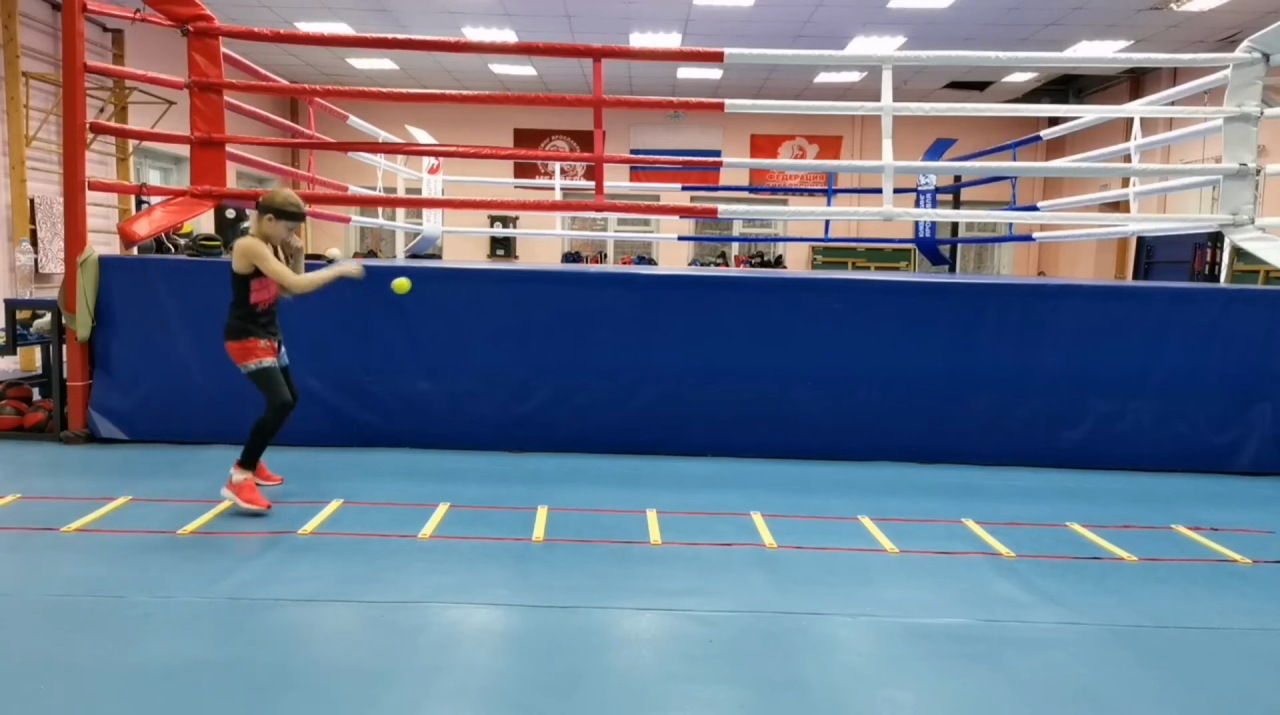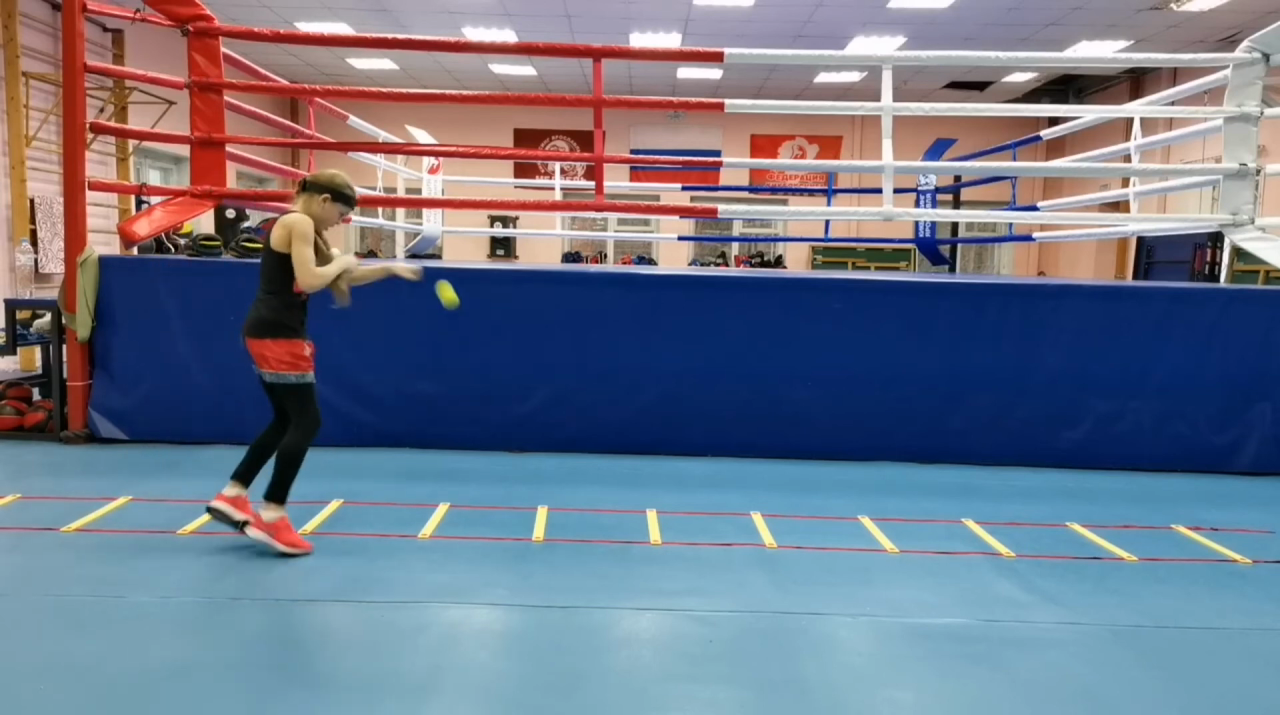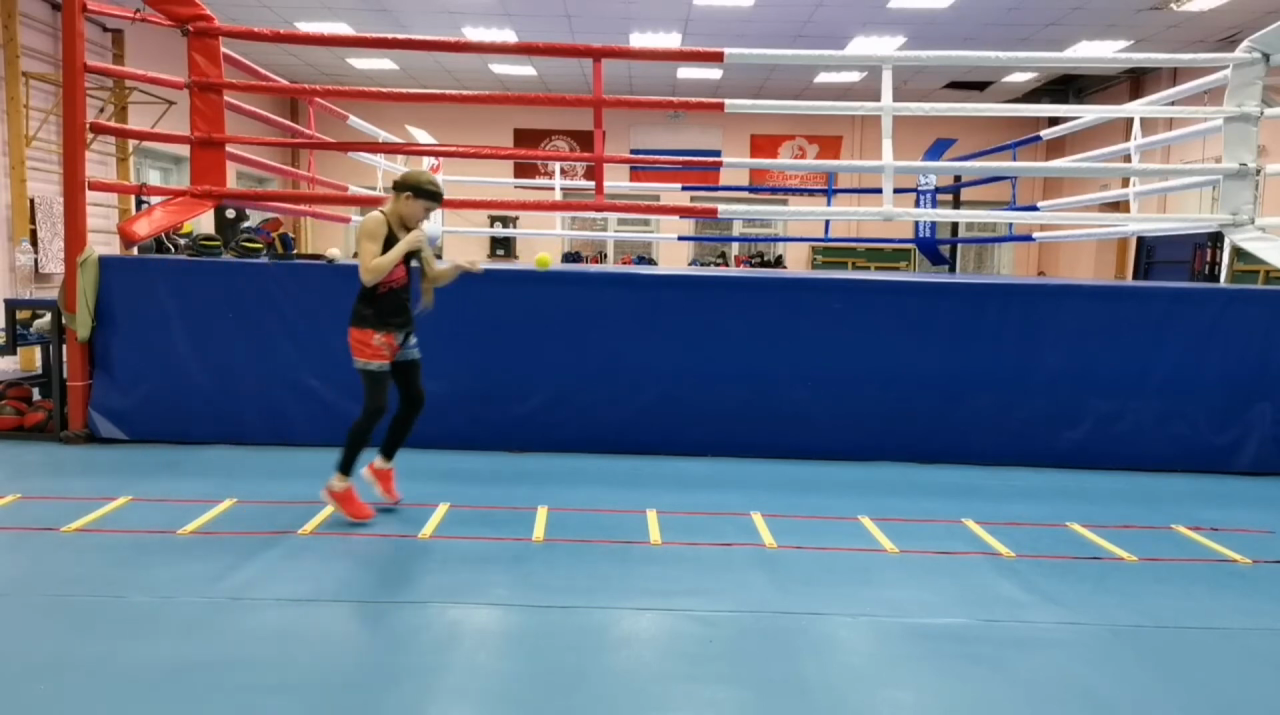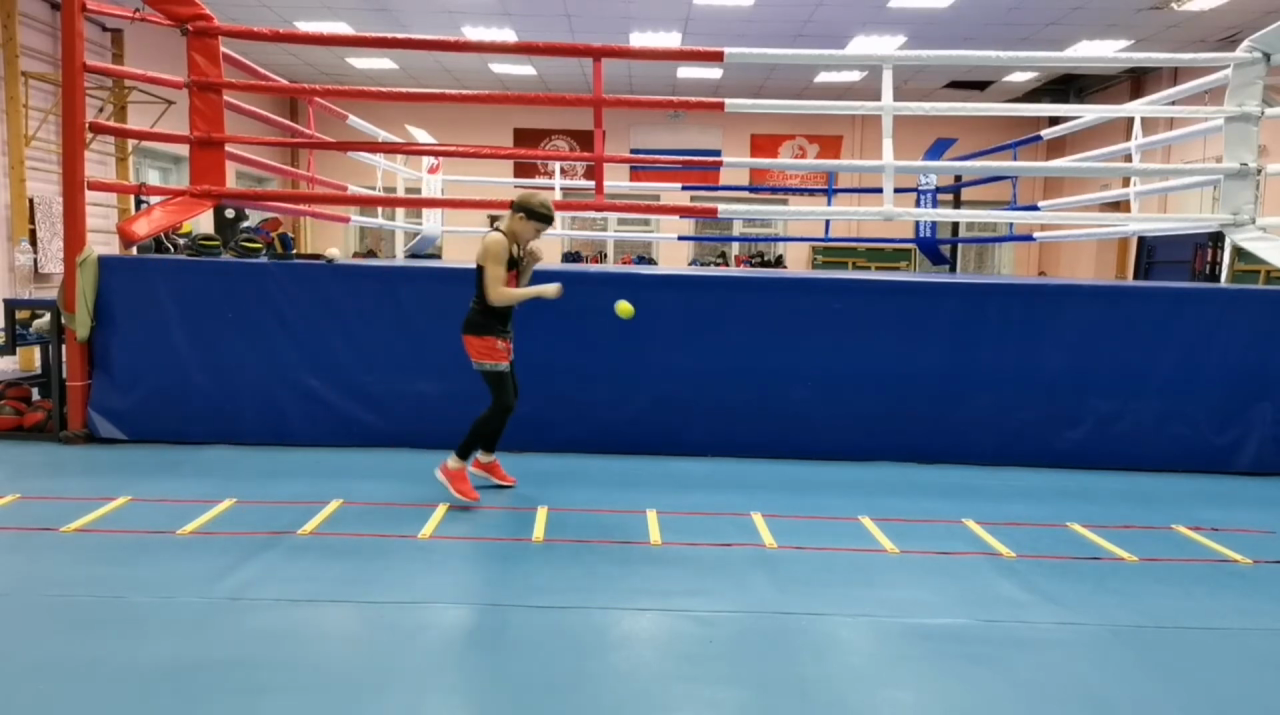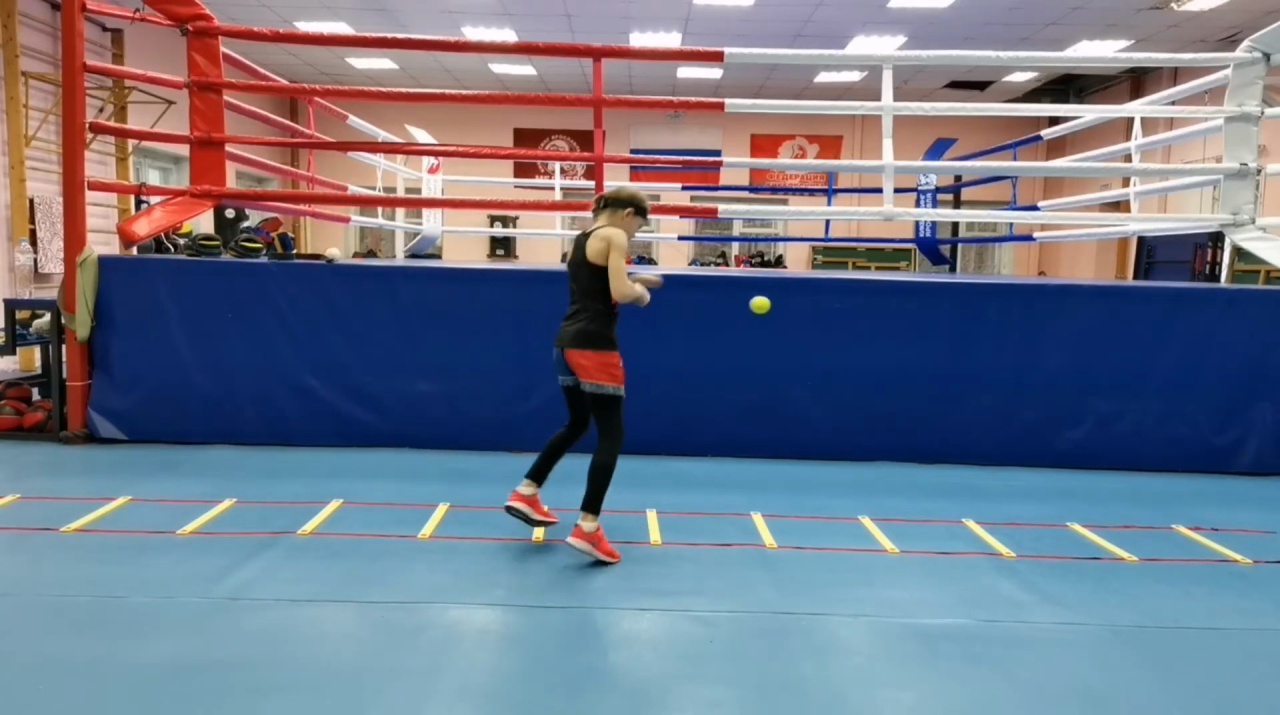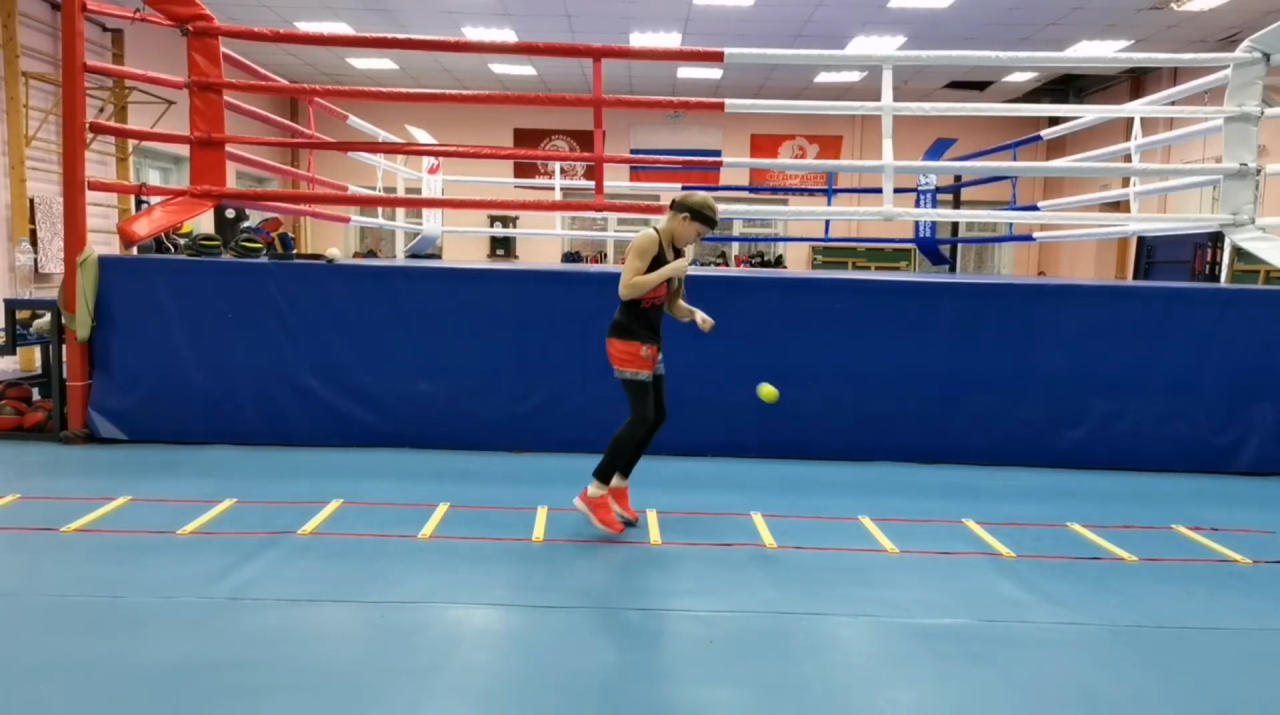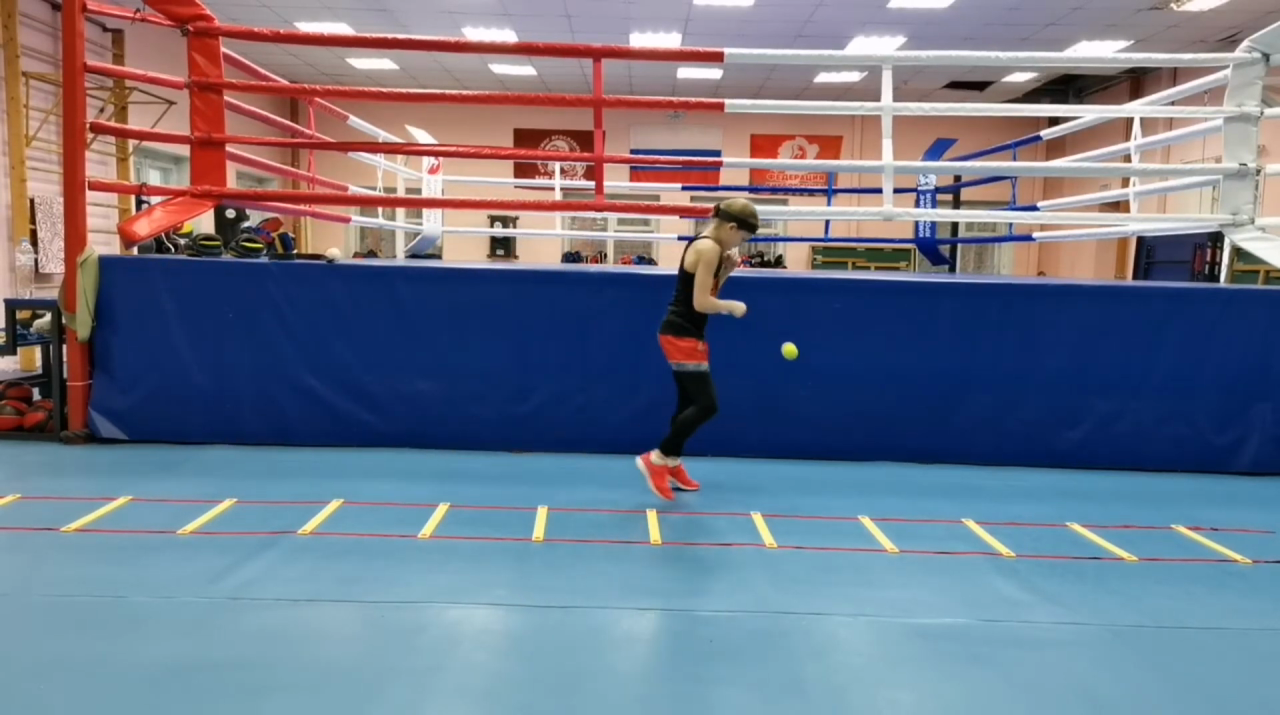
dt=0.7s
person 1, frame 1
left shoulder: (272, 245)
right shoulder: (249, 246)
left elbow: (286, 290)
right elbow: (295, 285)
left wrist: (296, 256)
right wrist: (339, 269)
left hip: (267, 335)
right hip: (246, 338)
left knee: (288, 398)
right knee: (280, 402)
left ankle: (249, 463)
right ankle: (240, 479)
person 1, frame 2
left shoulder: (298, 228)
right shoulder: (299, 224)
left elbow: (347, 278)
right elbow: (309, 282)
left wrist: (392, 269)
right wrist: (341, 263)
left hip: (266, 333)
right hip: (281, 335)
left knee: (286, 420)
right knee: (306, 423)
left ankle: (232, 494)
right ankle: (271, 516)
person 1, frame 3
left shoulder: (411, 231)
right shoulder: (375, 222)
left elbow: (434, 278)
right elbow: (369, 276)
left wrist: (465, 266)
right wrist: (407, 245)
left hip: (400, 327)
right hip: (371, 327)
left knee: (414, 399)
right knee: (375, 405)
left ankle: (381, 466)
right ankle: (341, 484)
person 1, frame 4
left shoulder: (515, 243)
right shoulder: (495, 241)
left elbow: (515, 287)
right elbow: (497, 295)
left wrist: (530, 263)
right wrist: (541, 290)
left hip: (500, 332)
right hip: (483, 333)
left knee: (509, 397)
right knee: (503, 403)
left ankle: (485, 459)
right ankle: (454, 465)
person 1, frame 5
left shoulder: (581, 240)
right shoulder: (613, 238)
right elbow: (619, 295)
left wrist: (637, 284)
right wrist: (639, 291)
left hip: (572, 341)
right hip: (593, 346)
left knee: (577, 425)
right knee: (611, 435)
left ankle: (527, 493)
right ankle: (588, 526)
person 1, frame 6
left shoulder: (678, 253)
right shoulder: (648, 239)
left elbow: (674, 307)
right elbow: (626, 289)
left wrist: (695, 313)
right wrist: (671, 271)
left hip: (650, 342)
right hip: (629, 340)
left knee: (656, 416)
right knee: (642, 416)
left ankle: (618, 486)
right ankle: (597, 491)
person 1, frame 7
left shoulder: (703, 245)
right shoulder: (707, 249)
left elbow: (708, 288)
right elbow: (702, 303)
left wrist: (728, 267)
right wrist: (733, 307)
left hip: (686, 334)
right hip: (682, 336)
left knee: (691, 402)
right knee: (706, 404)
left ankle: (662, 462)
right ankle: (661, 462)
